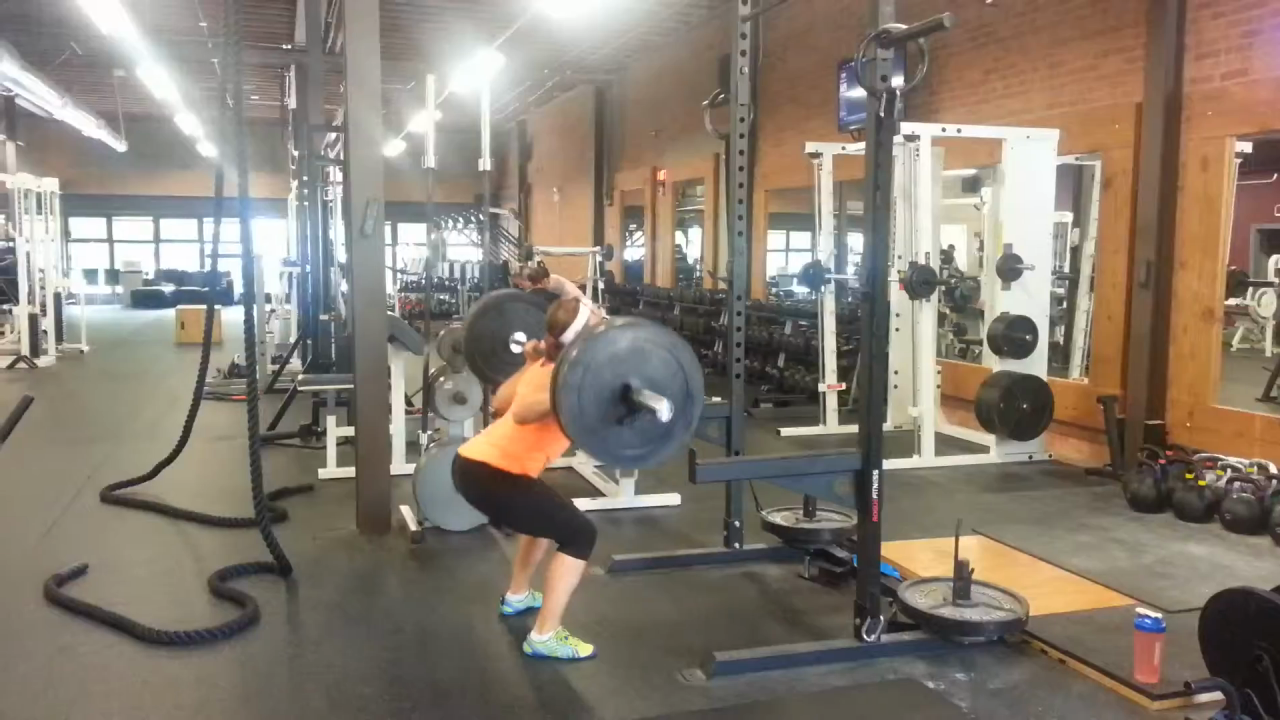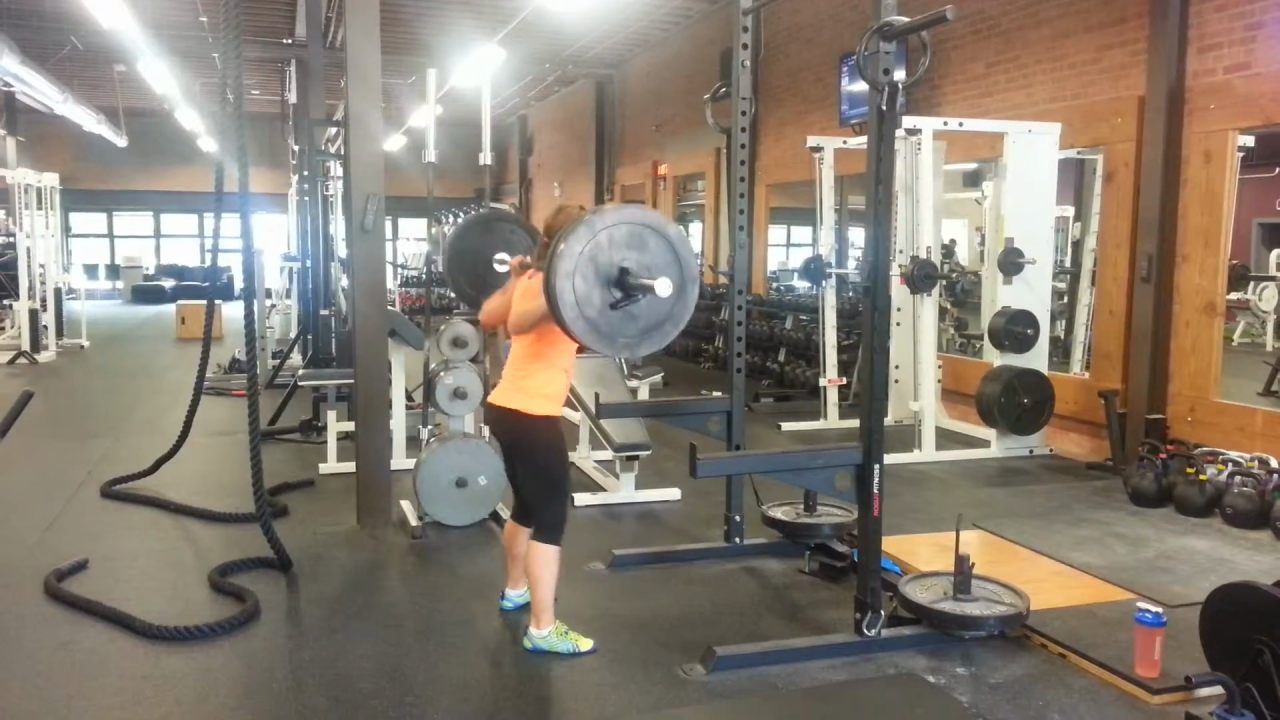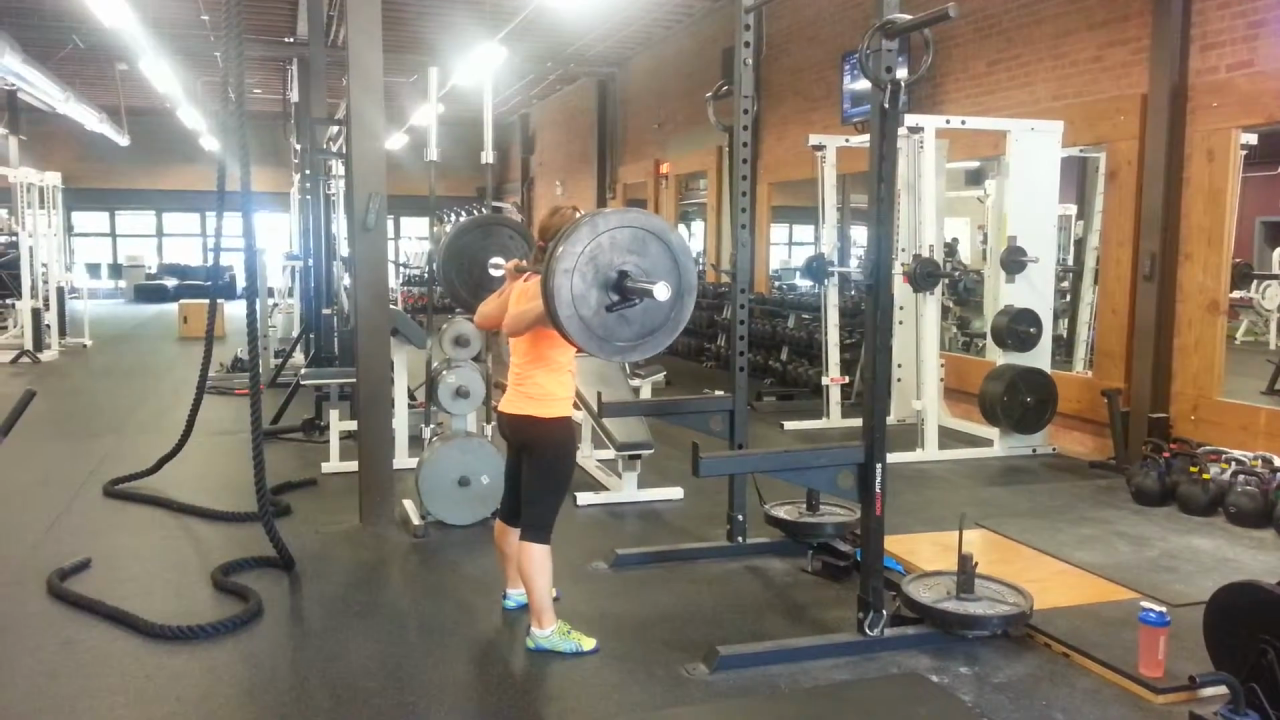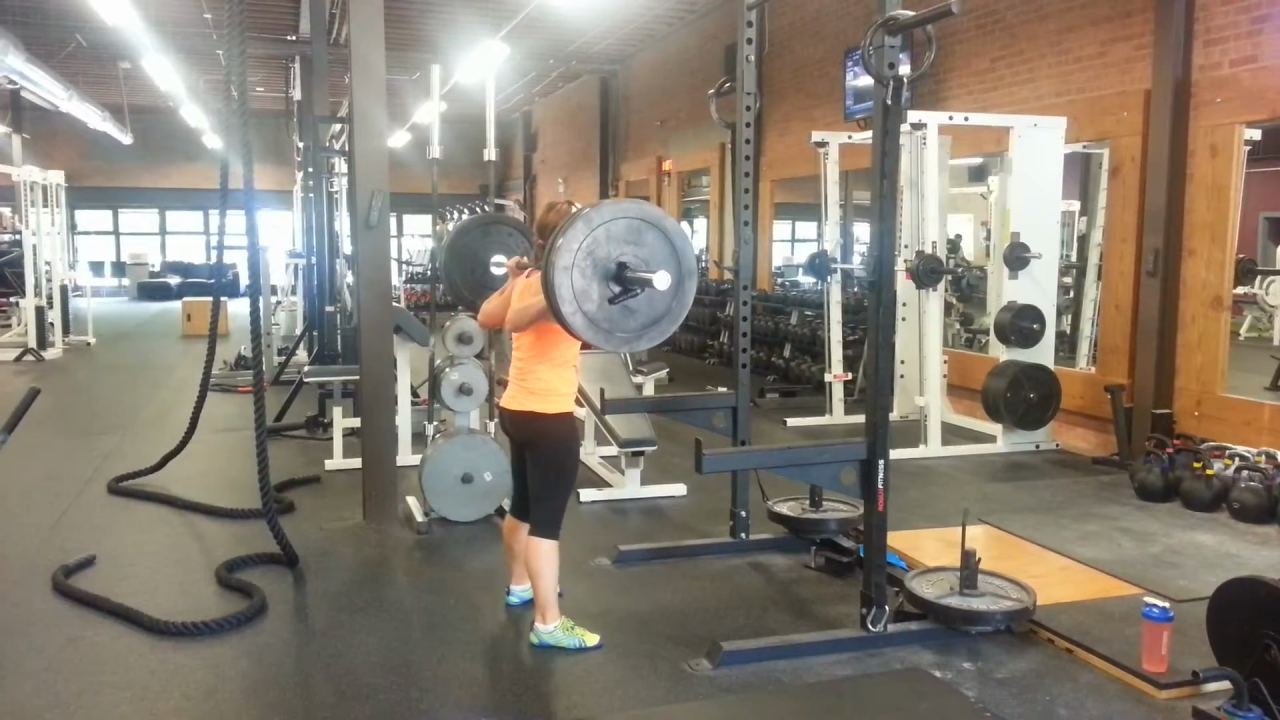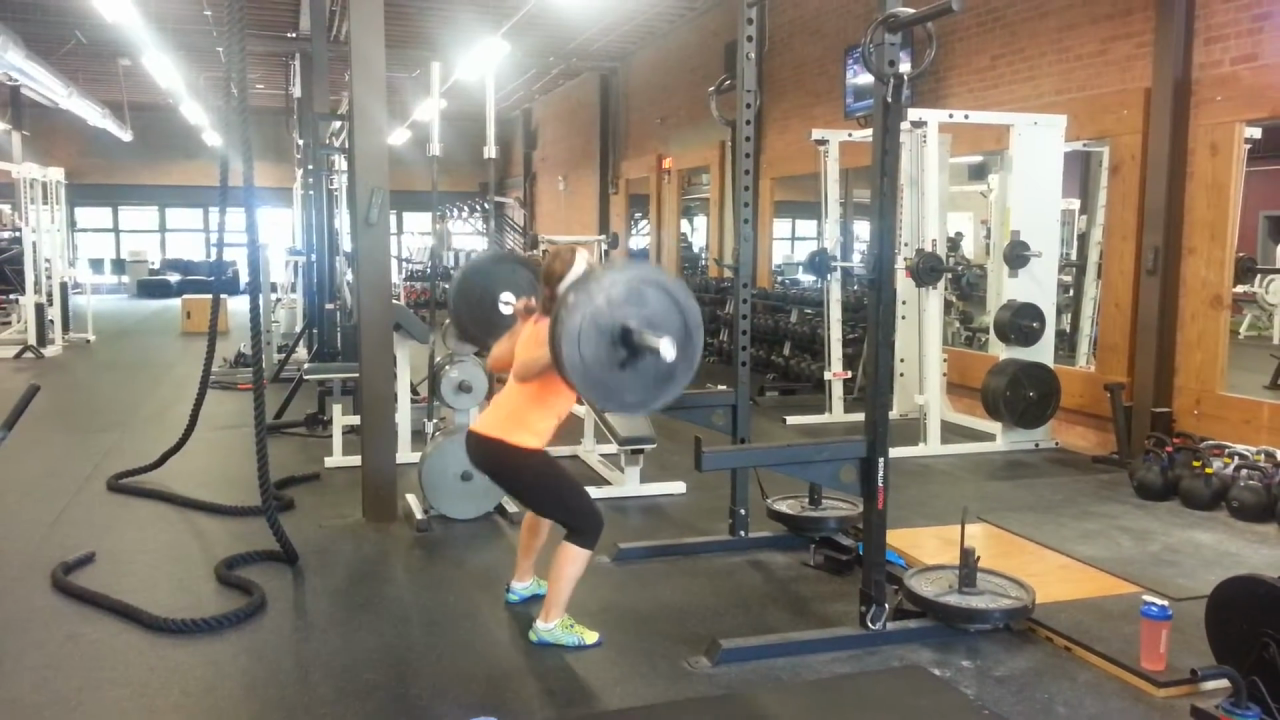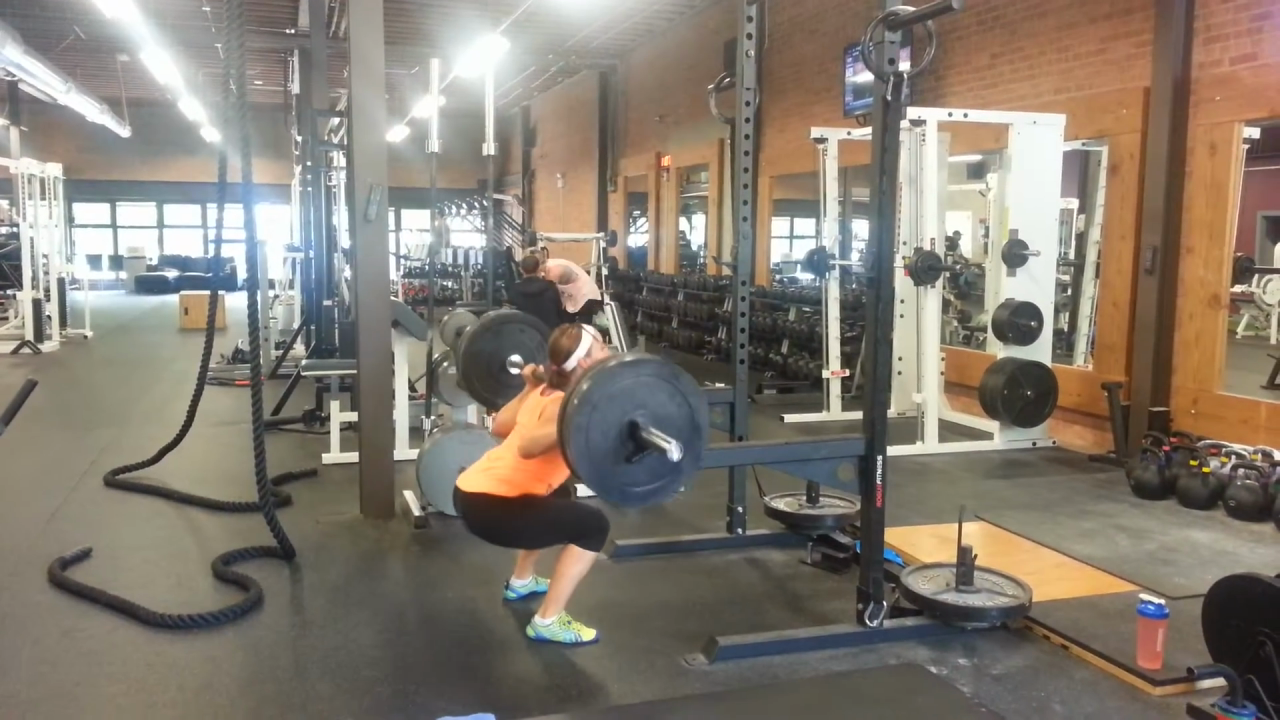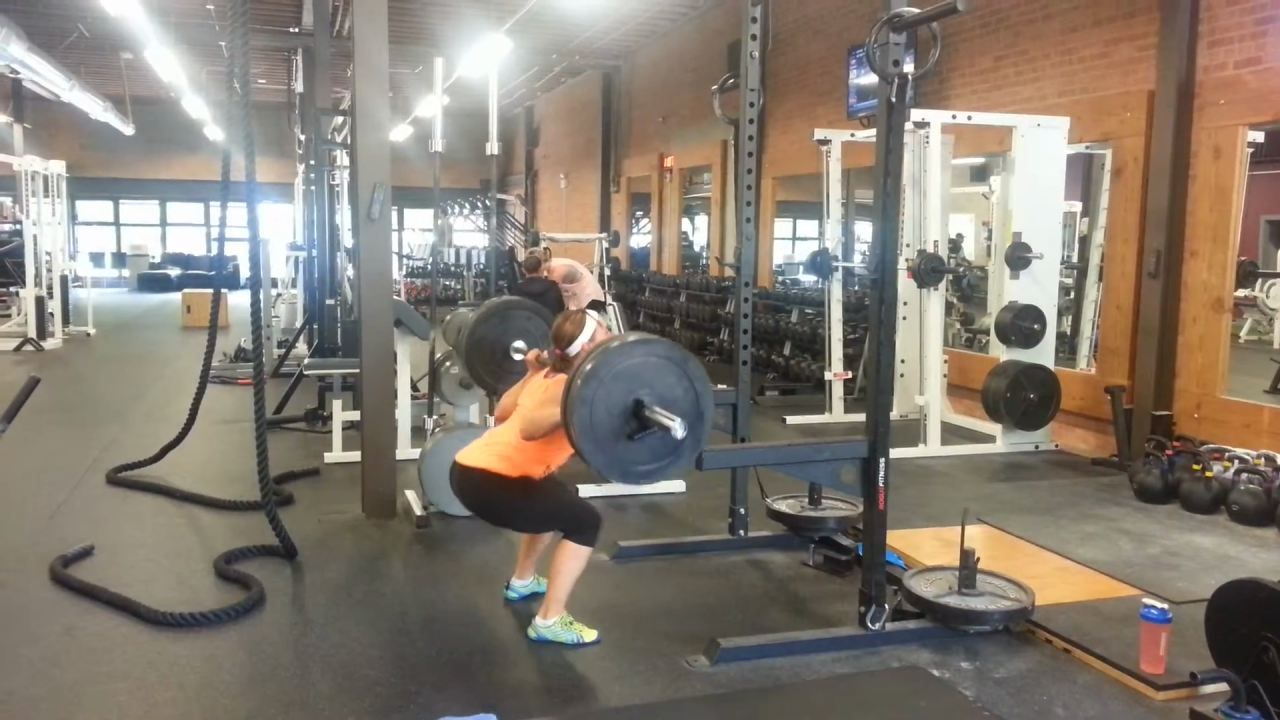
dt=0.5s
person 1, frame 1
left shoulder: (543, 367)
left elbow: (500, 403)
right elbow: (522, 414)
left hip: (474, 463)
right hip: (488, 476)
left knee: (549, 512)
right knee: (579, 535)
left ankle: (517, 595)
right ankle: (545, 636)
person 1, frame 2
left shoulder: (532, 280)
left elbow: (487, 317)
right elbow: (517, 323)
left wrist: (515, 278)
left hip: (505, 408)
right hip: (532, 416)
left knee: (527, 509)
right knee: (550, 522)
left ankle: (516, 590)
right ankle: (543, 630)
person 1, frame 3
left shoulder: (527, 283)
left elbow: (482, 319)
right elbow: (514, 326)
left wrist: (509, 281)
left hip: (516, 413)
right hip: (545, 420)
left knee: (514, 509)
right knee: (537, 524)
left ankle: (516, 589)
right ankle: (545, 629)
person 1, frame 4
left shoulder: (530, 278)
left elbow: (486, 318)
right elbow: (516, 320)
left wrist: (512, 278)
left hip: (517, 408)
right hip: (546, 415)
left knee: (524, 506)
right knee: (547, 519)
left ankle: (520, 586)
right ankle: (549, 625)
person 1, frame 5
left shoulder: (538, 321)
left elbow: (496, 361)
right elbow: (524, 371)
left wrist: (521, 321)
left hip: (487, 436)
right hip: (509, 446)
left knee: (552, 499)
right knee: (586, 522)
left ankle: (522, 583)
right ankle: (550, 624)
person 1, frame 6
left shoulder: (545, 392)
left elbow: (500, 427)
right elbow: (528, 447)
left wrist: (528, 386)
left hip: (474, 490)
right hip: (488, 506)
left knee: (560, 496)
right knee: (593, 526)
left ankle: (520, 581)
right ankle: (547, 621)
person 1, frame 7
left shoulder: (549, 375)
right elbow: (529, 429)
left hip: (471, 469)
right hip: (485, 481)
left knee: (558, 499)
right knee: (584, 521)
left ankle: (522, 581)
right ankle: (549, 622)
